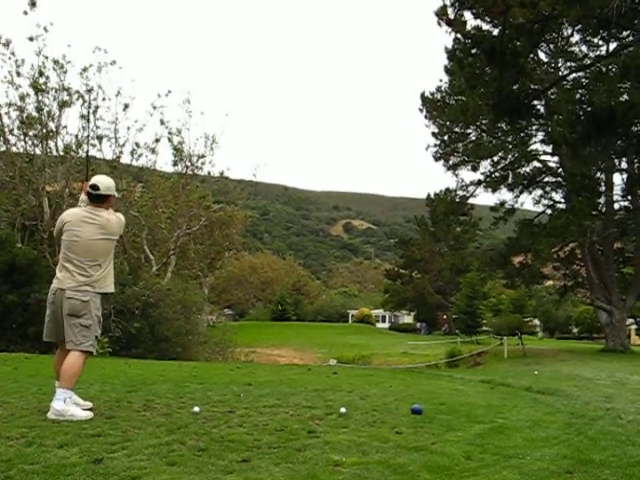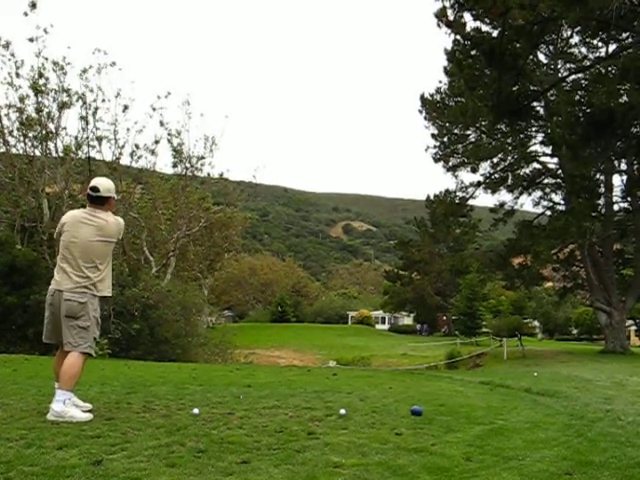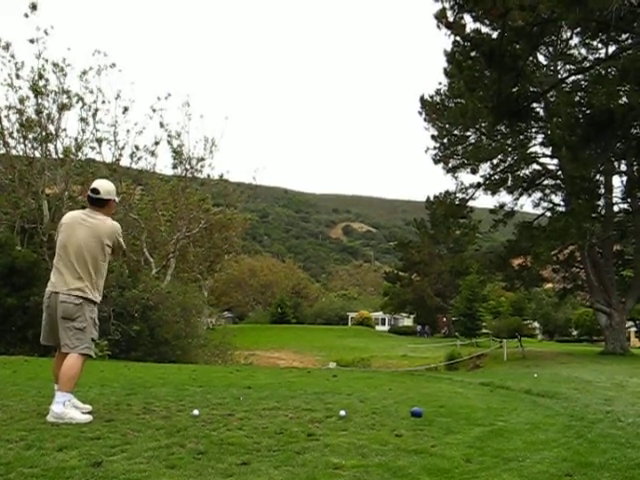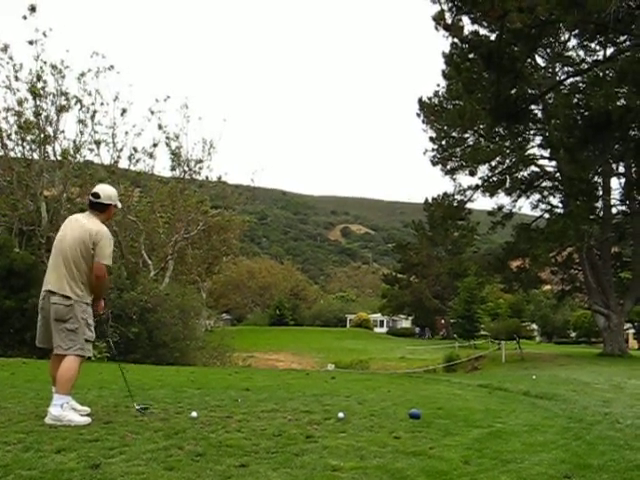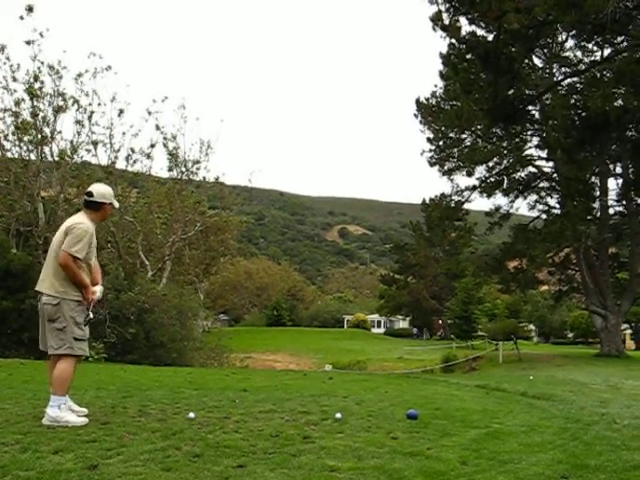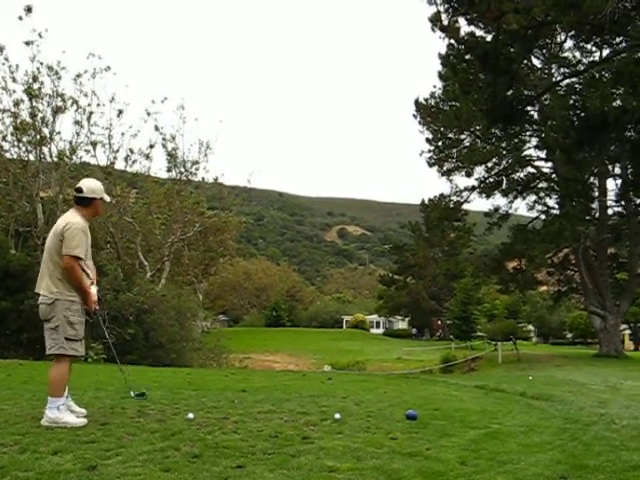
dt=0.3s
person 1, frame 1
left shoulder: (70, 215)
right shoulder: (116, 222)
left wrist: (82, 204)
right wrist: (95, 203)
left hip: (59, 289)
right hip: (84, 294)
left knee: (65, 345)
right knee: (80, 348)
left ankle: (64, 395)
right ankle: (60, 404)
person 1, frame 2
left shoulder: (70, 217)
right shoulder: (115, 224)
right wrist: (103, 208)
left hip: (58, 291)
right hip: (82, 296)
left knee: (64, 347)
right knee: (78, 349)
left ankle: (63, 396)
right ankle: (60, 405)
person 1, frame 3
left shoulder: (68, 218)
right shoulder: (111, 228)
right elbow: (119, 252)
left hip: (55, 292)
right hip: (80, 297)
left knee: (63, 348)
right knee: (78, 350)
left ankle: (63, 398)
right ankle: (60, 407)
person 1, frame 4
left shoulder: (72, 220)
right shoulder: (102, 233)
right elbow: (99, 272)
left wrist: (93, 292)
right wrist: (99, 298)
left hip: (50, 293)
right hip: (72, 299)
left knee: (59, 351)
right knee: (74, 353)
left ankle: (61, 400)
right ankle: (58, 409)
person 1, frame 5
left shoulder: (81, 223)
right shoulder: (82, 227)
left elbow: (91, 260)
right elbow: (65, 261)
left wrist: (97, 285)
right wrist: (86, 287)
left hip: (55, 296)
right hip: (64, 298)
left knee: (59, 353)
right knee: (69, 353)
left ankle: (61, 402)
right ankle: (55, 411)
person 1, frame 6
left shoulder: (74, 221)
right shoulder: (75, 225)
left elbow: (86, 260)
right elbow: (69, 264)
left wrist: (92, 287)
right wrist: (87, 293)
left hip: (62, 296)
right hip: (63, 298)
left knee: (64, 353)
right knee: (64, 354)
left ankle: (62, 402)
right ankle: (54, 412)
